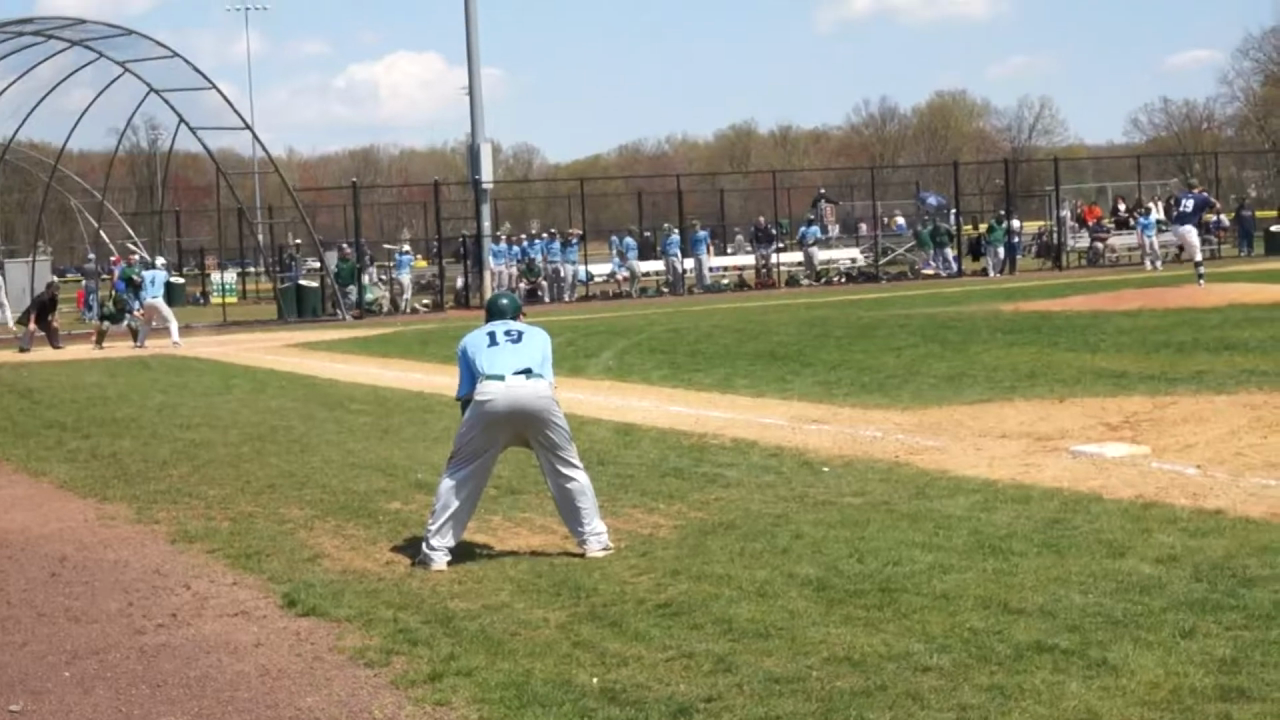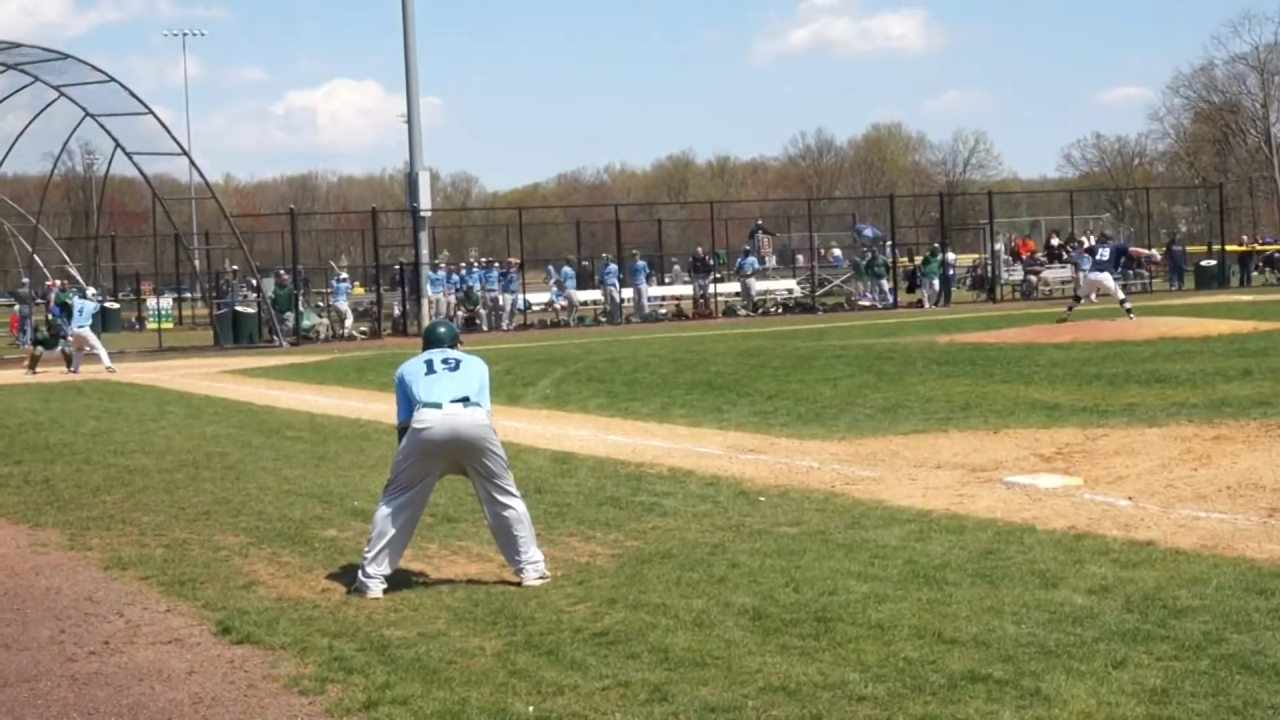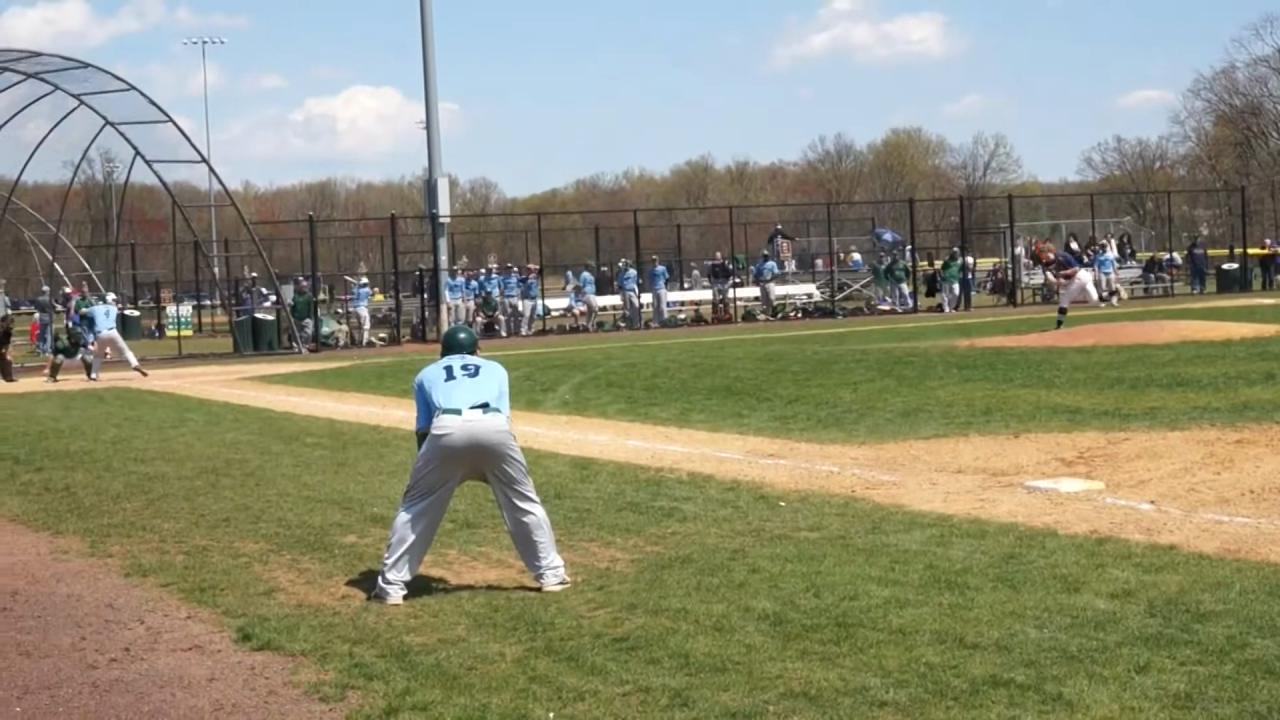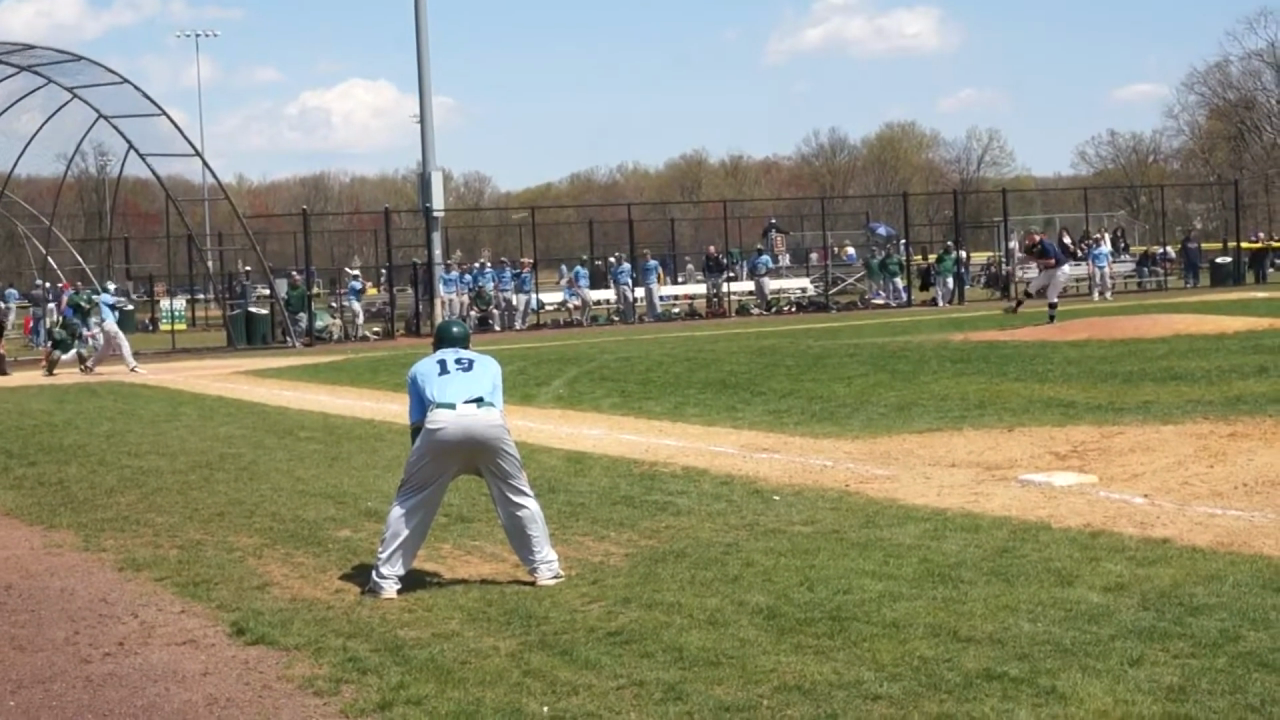
dt=0.5s
person 1, frame 1
left shoulder: (470, 340)
right shoulder: (538, 334)
left elbow: (466, 397)
left wrist: (475, 440)
right wrist: (533, 435)
left hip: (490, 395)
right hip: (537, 394)
left knee: (460, 473)
right knee: (568, 469)
left ankle: (435, 552)
right ankle: (595, 540)
person 1, frame 2
left shoulder: (408, 368)
right shoulder: (476, 363)
left elbow: (404, 424)
left wrist: (414, 467)
right wrist: (470, 465)
left hip: (427, 423)
right hip: (474, 422)
left knee: (397, 501)
right knee: (505, 497)
left ankle: (371, 579)
right ankle: (531, 569)
person 1, frame 3
left shoulder: (427, 374)
right shoulder: (495, 368)
left elbow: (423, 431)
left wrist: (434, 473)
right wrist: (490, 471)
left hip: (447, 430)
right hip: (493, 427)
left knee: (416, 507)
right knee: (525, 503)
left ankle: (391, 586)
right ankle: (551, 575)
person 1, frame 4
left shoulder: (420, 368)
right shoulder: (488, 362)
left elbow: (417, 425)
left wrist: (424, 466)
right wrist: (484, 464)
left hip: (441, 424)
right hip: (488, 422)
left knee: (410, 501)
right knee: (518, 497)
left ankle: (385, 580)
right ankle: (545, 569)
